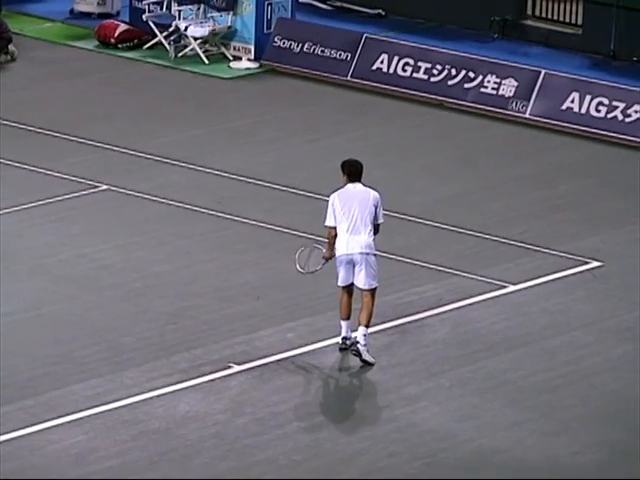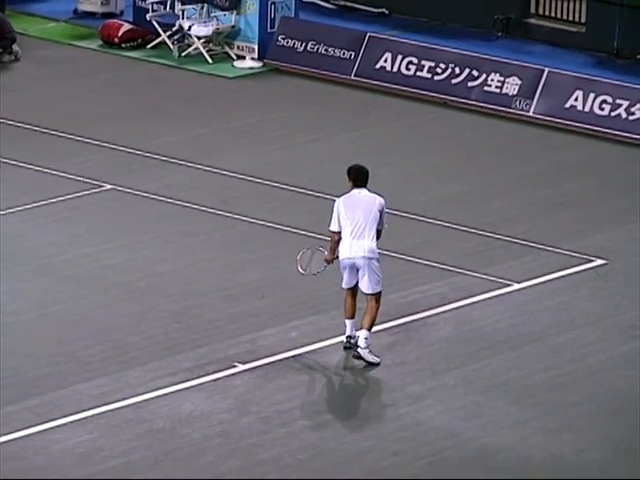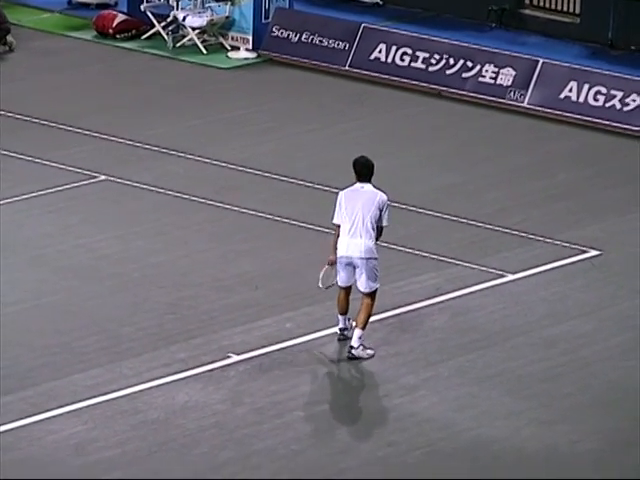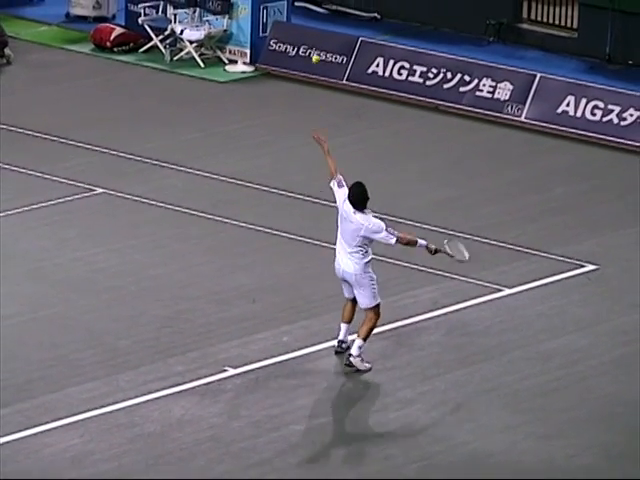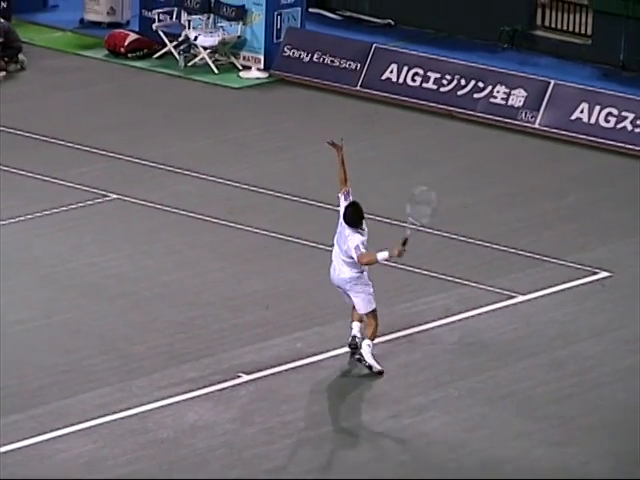
dt=0.5s
person 1, frame 1
left shoulder: (336, 197)
right shoulder: (373, 196)
left elbow: (332, 232)
right elbow: (376, 228)
left wrist: (329, 251)
left hip: (343, 250)
right hip: (364, 250)
left knee: (346, 292)
right knee: (368, 296)
left ankle: (345, 337)
right ankle: (361, 342)
person 1, frame 2
left shoulder: (341, 202)
right shoulder: (379, 201)
left elbow: (336, 236)
left wrist: (331, 254)
left hip: (346, 254)
right hip: (368, 254)
left knee: (350, 292)
right knee: (373, 300)
left ankle: (350, 336)
right ankle: (362, 345)
person 1, frame 3
left shoulder: (344, 195)
right shoulder: (381, 198)
left elbow: (338, 228)
right elbow: (379, 230)
left wrist: (333, 252)
left hip: (344, 250)
right hip: (366, 252)
left knee: (344, 290)
right knee: (368, 298)
left ankle: (343, 328)
right ankle: (355, 345)
person 1, frame 4
left shoulder: (344, 203)
right shoulder: (371, 225)
left elbow: (334, 175)
right elbow: (400, 239)
left wrist: (325, 148)
right wrist: (426, 245)
left hip: (340, 265)
right hip: (359, 270)
left knee: (351, 300)
right knee: (372, 314)
left ankle: (342, 341)
right ankle: (355, 354)
person 1, frame 5
left shoulder: (346, 212)
right shoulder: (355, 240)
left elbow: (343, 184)
right elbow: (364, 262)
left wrist: (341, 154)
right wrist: (390, 254)
left hip: (337, 275)
right hip: (353, 279)
left knee: (360, 305)
right knee: (371, 318)
left ankle: (355, 337)
right ankle: (366, 350)
